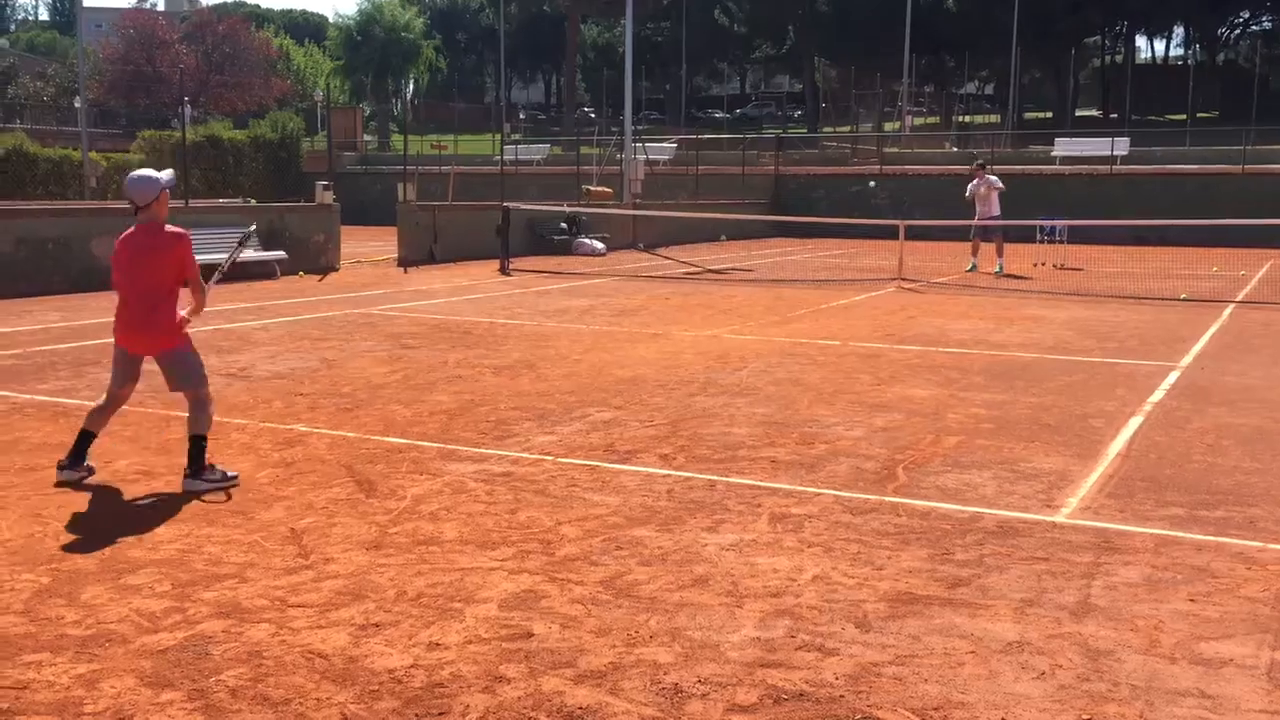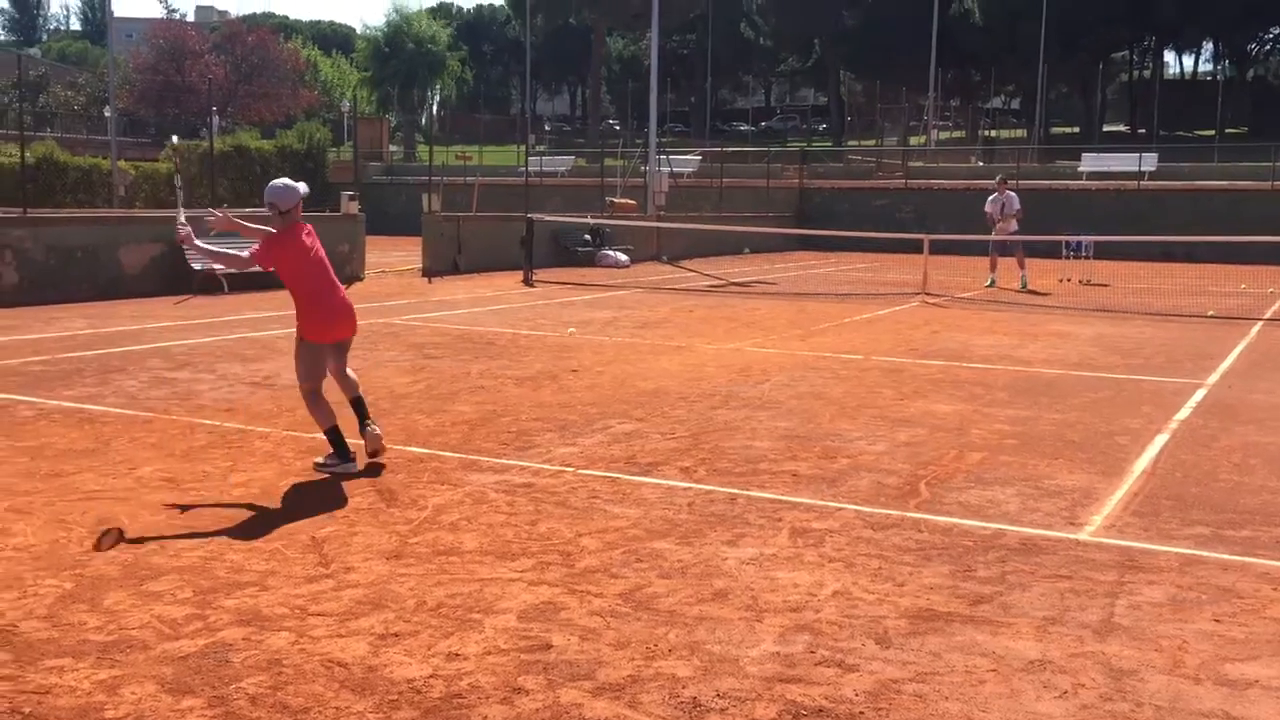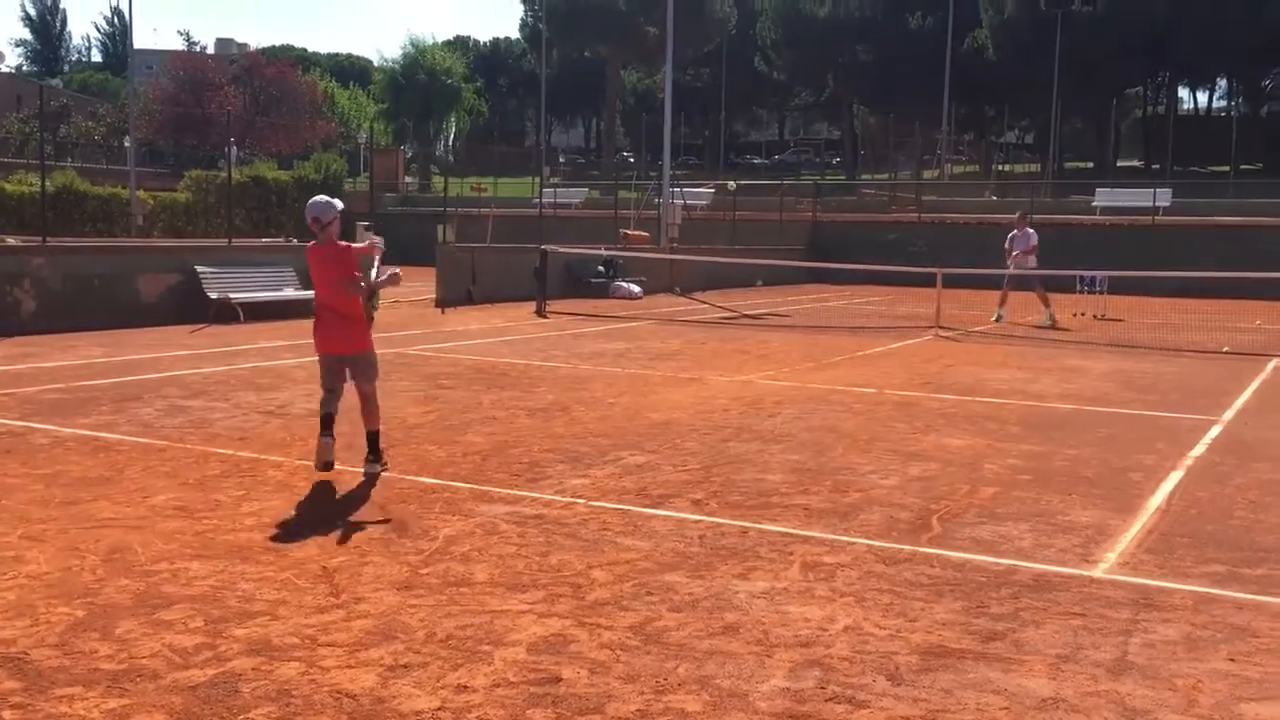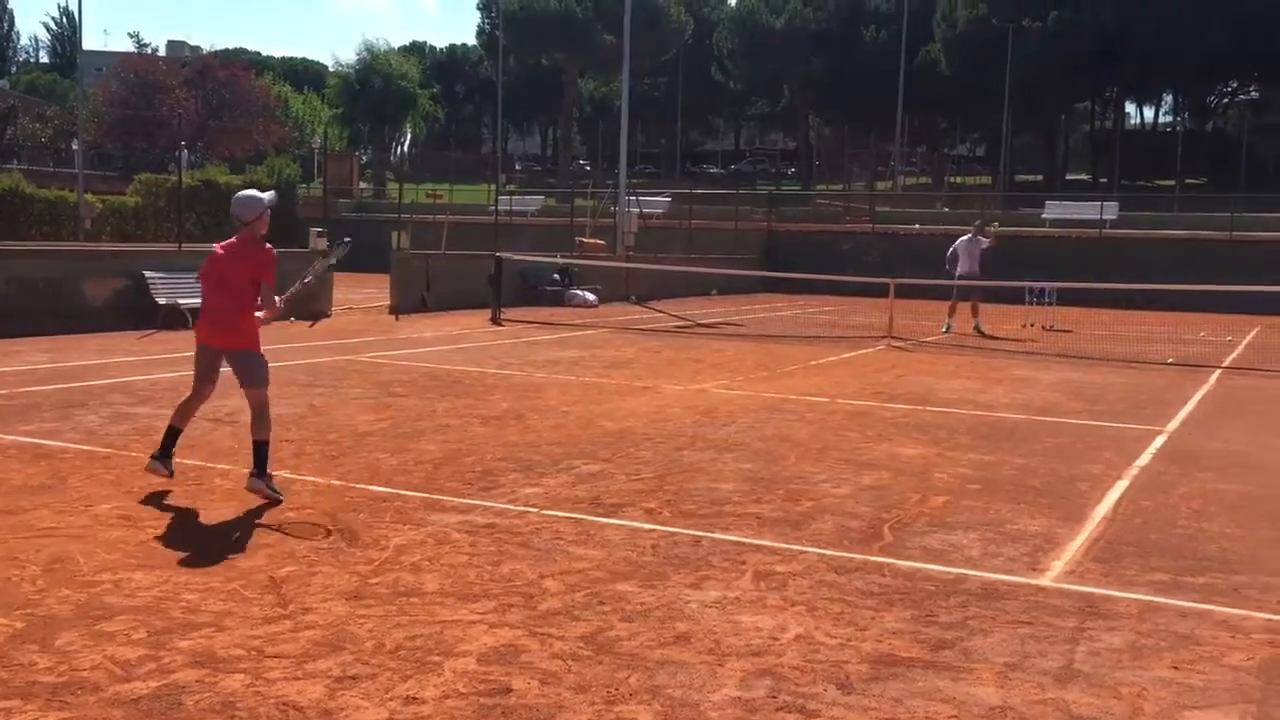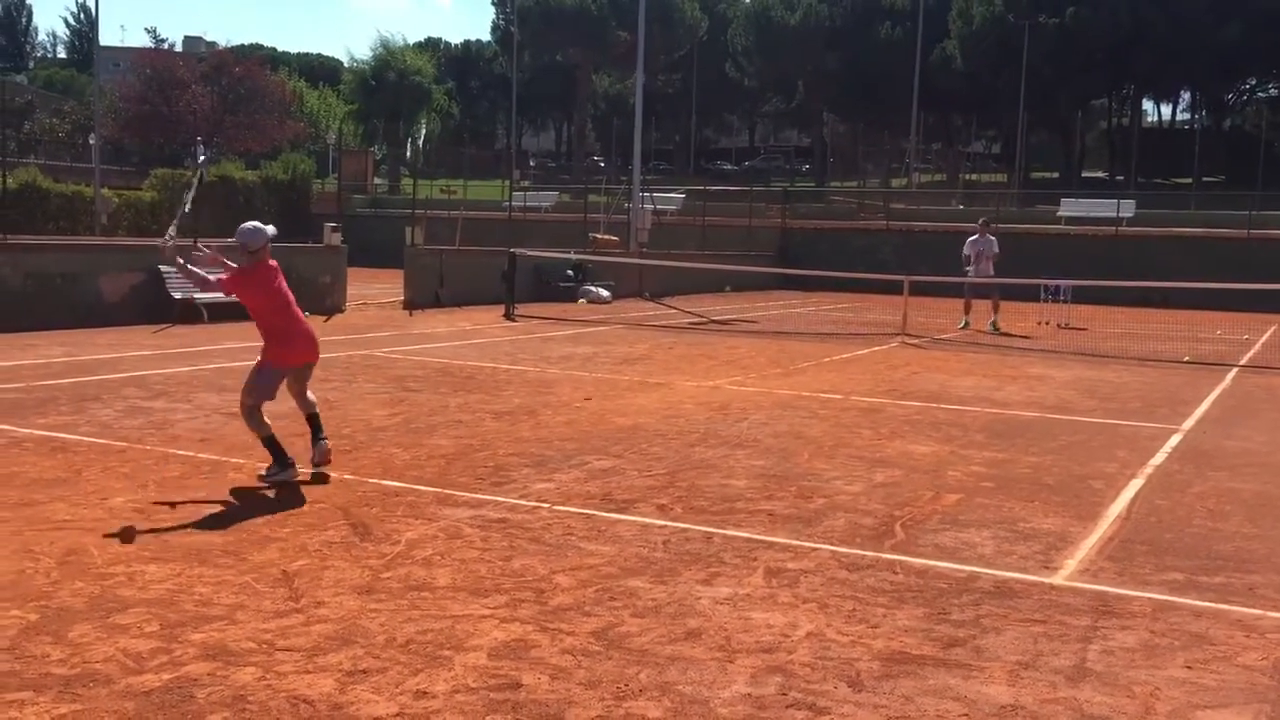
dt=0.7s
person 1, frame 1
left shoulder: (123, 244)
right shoulder: (178, 239)
left elbow: (123, 293)
right elbow: (197, 287)
right wrist: (194, 310)
left hip: (129, 331)
right hip: (166, 332)
left knee: (115, 398)
right knee: (201, 398)
left ankle: (73, 461)
right ankle: (197, 469)
person 1, frame 2
left shoulder: (275, 244)
right shoulder: (305, 230)
left elbow: (243, 262)
left wrist: (196, 244)
right wrist: (234, 225)
left hip: (314, 324)
right hip: (344, 315)
left knee: (310, 390)
right knee: (340, 369)
left ankle: (342, 454)
right ankle: (366, 425)
person 1, frame 3
left shoulder: (313, 251)
right shoulder: (343, 251)
right elbow: (356, 291)
left wrist: (368, 246)
right wrist: (384, 281)
left hip: (326, 336)
right hip: (354, 335)
left knee: (332, 391)
right knee: (367, 392)
left ankle: (327, 435)
right ankle: (374, 455)
person 1, frame 4
left shoulder: (218, 251)
right shoulder: (263, 252)
left elbow: (212, 293)
right elbow: (266, 301)
right wrist: (271, 310)
left hip: (209, 330)
right hip: (240, 334)
left knee: (199, 393)
right knee: (259, 403)
left ankle: (163, 455)
right ankle: (260, 472)
person 1, frame 5
left shoulder: (247, 277)
right shoulder: (271, 268)
left elbow: (209, 285)
left wrist: (177, 261)
right wrist: (220, 261)
left hip: (280, 349)
right hip: (308, 343)
left knee: (249, 407)
right knee: (299, 388)
left ankle: (283, 462)
right ankle: (320, 440)
